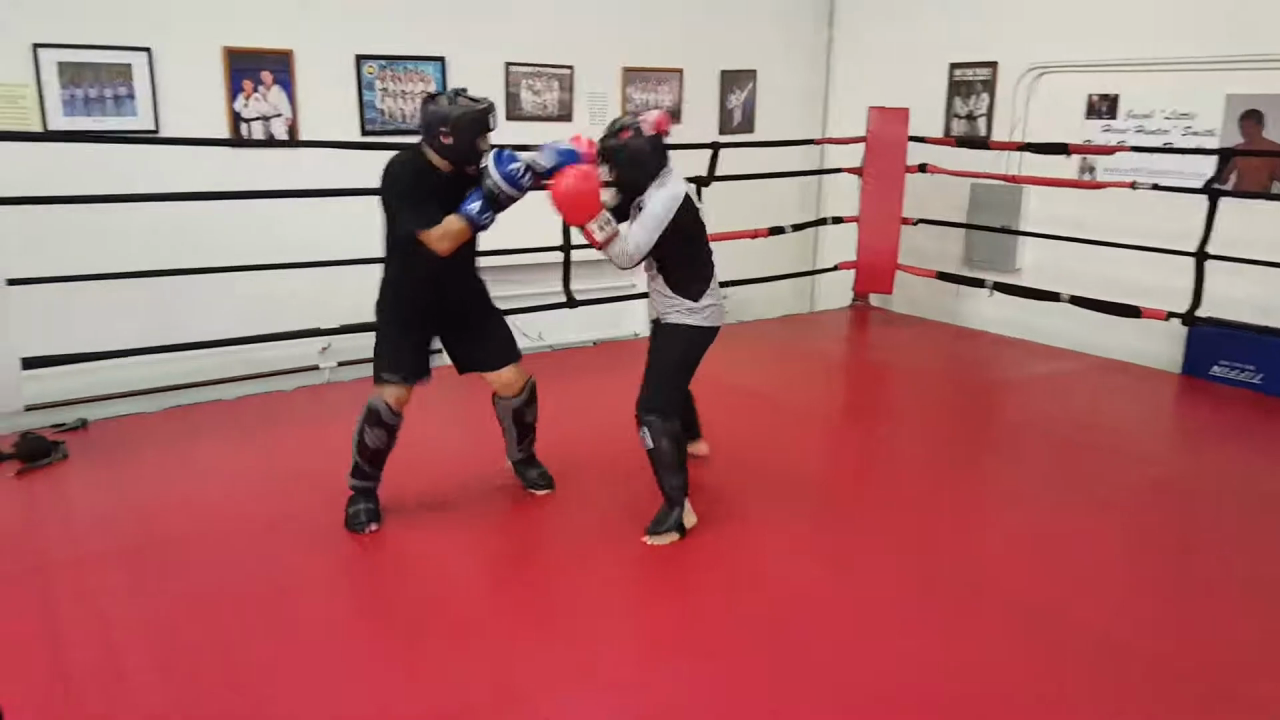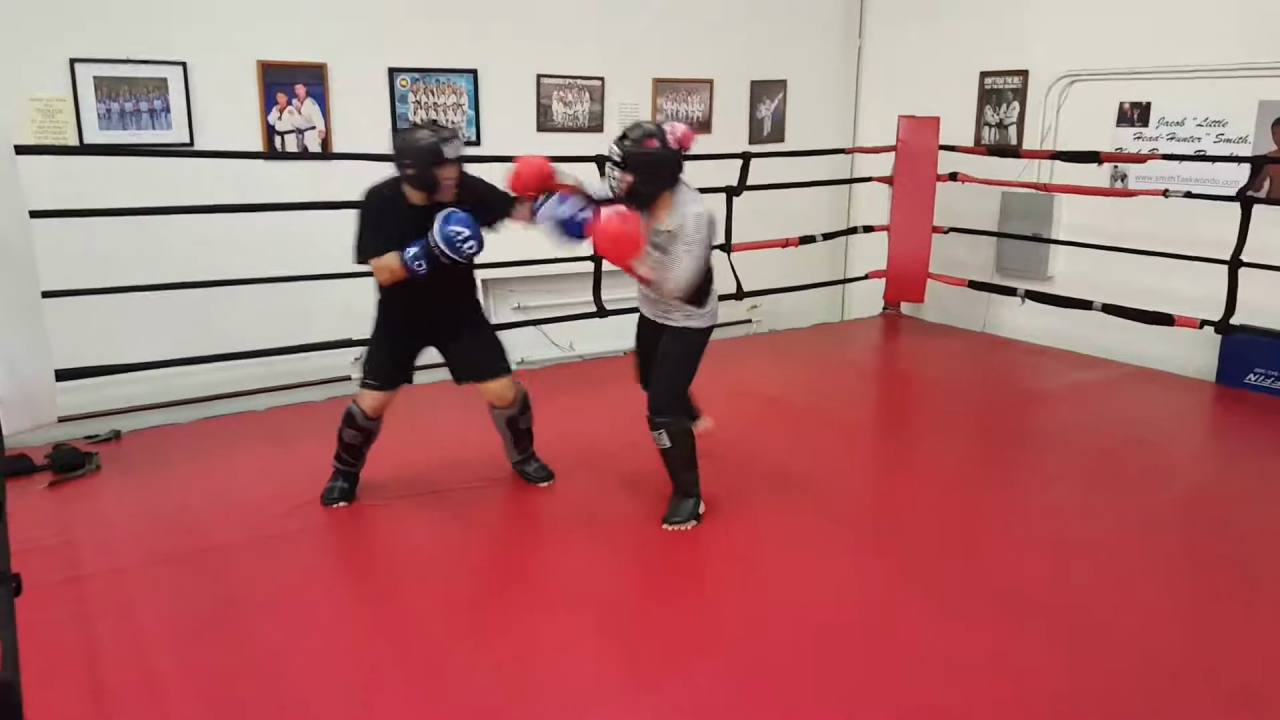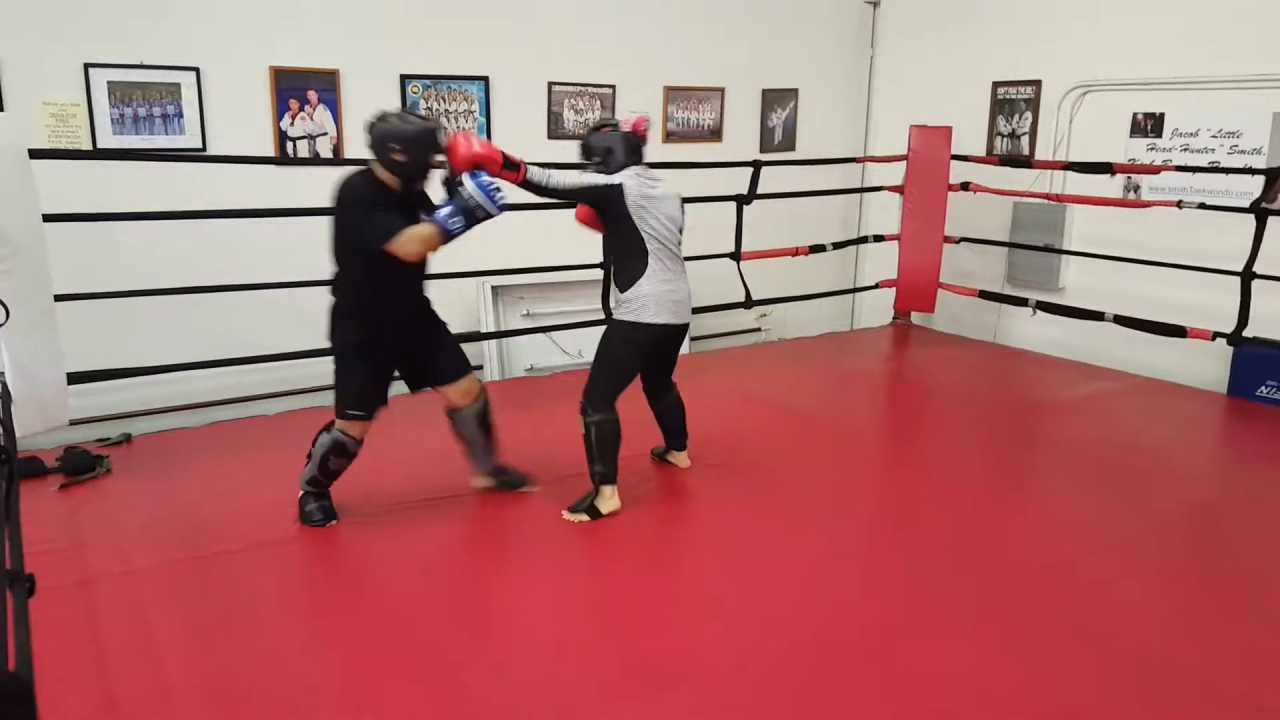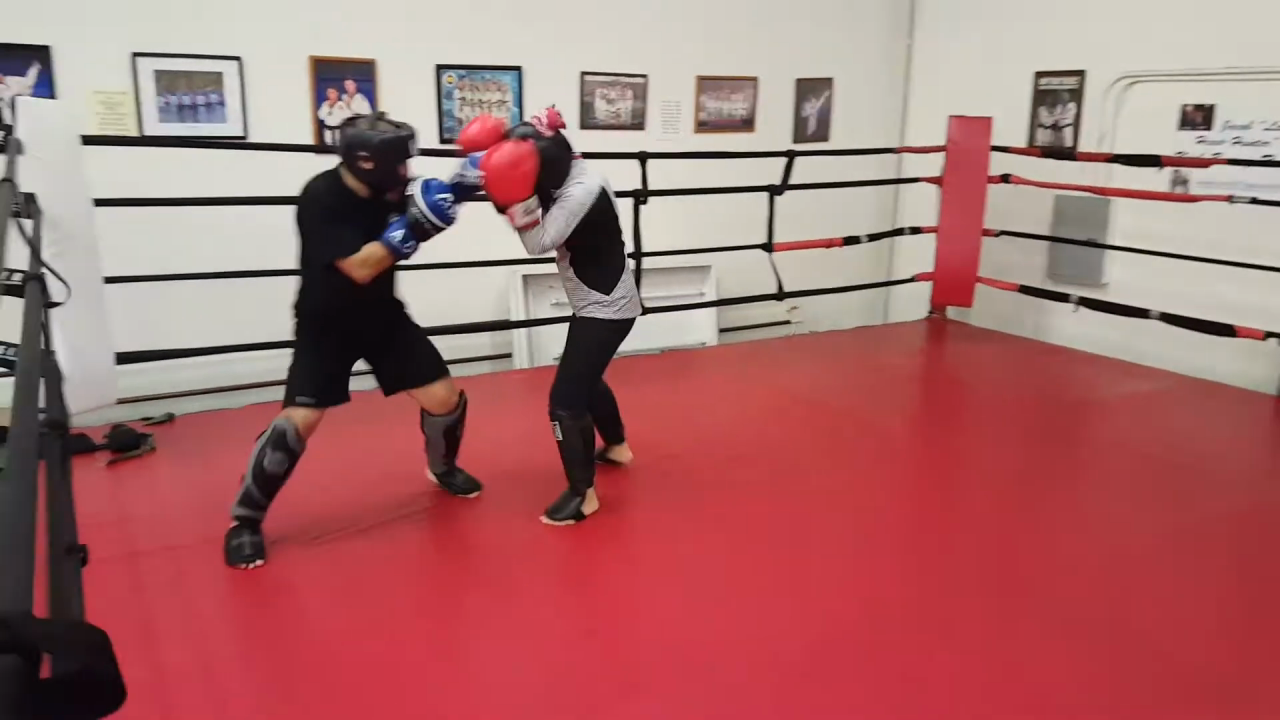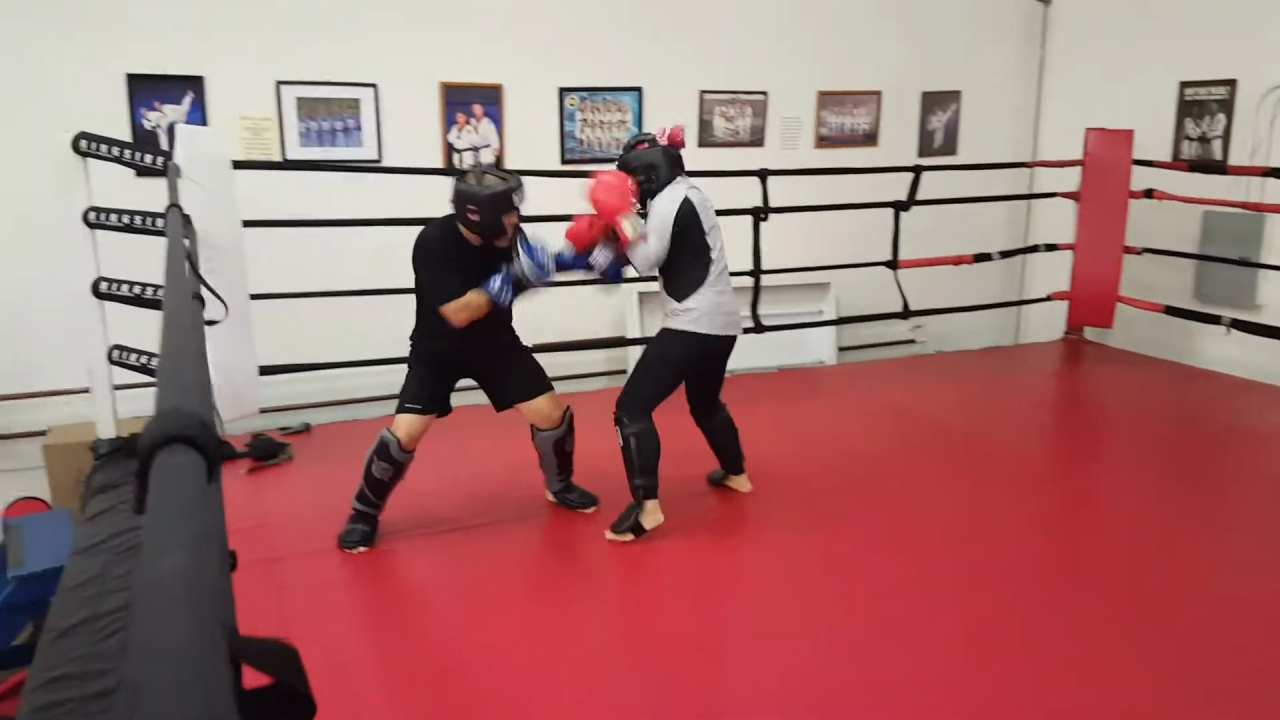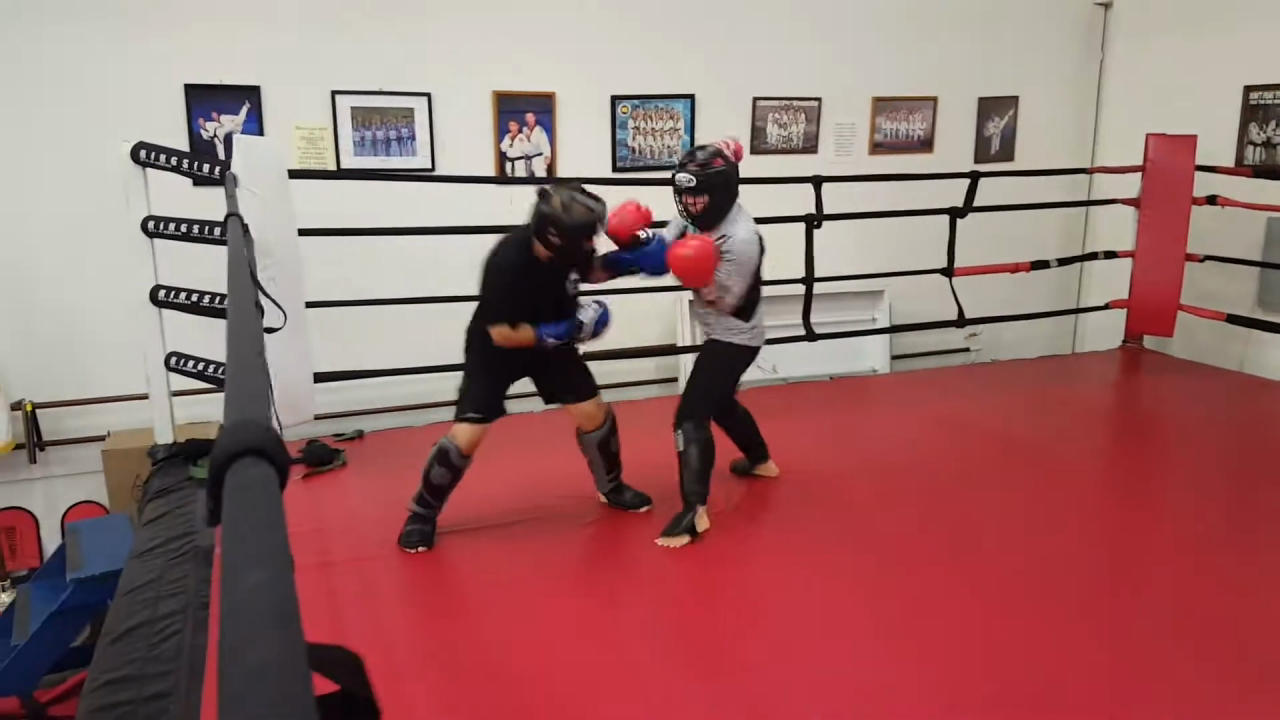
dt=0.7s
person 1, frame 1
left shoulder: (667, 195)
right shoulder: (652, 188)
left elbow: (626, 253)
right elbow: (622, 225)
left wrist: (590, 214)
right wrist: (584, 182)
left hip: (691, 315)
right hip: (681, 311)
left knee: (651, 406)
right knee: (669, 382)
left ankle: (678, 508)
right ankle: (690, 440)
person 1, frame 2
left shoulder: (692, 213)
right shoulder: (643, 190)
left elbow: (677, 284)
right elbow: (603, 190)
left wrist: (635, 257)
left hip: (686, 320)
right hip: (653, 312)
left knee: (662, 410)
right knee: (651, 380)
left ankle: (688, 496)
right ankle: (689, 419)
person 1, frame 3
left shoulder: (615, 186)
right shoulder: (670, 195)
left elbow: (554, 182)
left wrist: (495, 161)
left hip: (639, 315)
right hip: (676, 312)
left knee: (598, 399)
right knee: (659, 381)
left ankle: (606, 492)
right ankle: (677, 449)
person 1, frame 4
left shoulder: (584, 188)
right shoulder: (564, 178)
left elbow: (540, 242)
left wrist: (514, 195)
right wrist: (491, 167)
left hip: (606, 310)
right hip: (596, 305)
left knee: (567, 399)
right knee: (586, 379)
left ankle: (583, 493)
right ankle: (616, 446)
person 1, frame 5
left shoulder: (669, 199)
right shoulder: (691, 195)
left elbow: (646, 260)
right elbow: (657, 255)
left wrist: (621, 217)
right wrist: (602, 240)
left hip: (692, 326)
right hip: (723, 323)
left knee: (632, 407)
right knee: (705, 402)
left ankle: (646, 506)
right ankle: (736, 474)
person 1, frame 6
left shoulder: (742, 236)
right shoulder: (696, 219)
left elbow: (727, 302)
right elbow: (663, 248)
left hip: (735, 337)
right hip: (725, 334)
left knee: (691, 416)
right knee: (719, 401)
left ankle: (694, 512)
right ankle: (760, 460)
person 2, frame 1
left shoulder: (468, 165)
right shoulder: (405, 173)
left elbow: (524, 178)
right elbow: (441, 241)
left wrist: (544, 163)
right wrist: (488, 194)
left hip: (464, 296)
right hip: (408, 301)
left knee: (511, 380)
right knee: (391, 396)
left ankle: (523, 459)
right ankle: (363, 491)
person 2, frame 2
left shoulder: (465, 189)
right shoulder: (379, 200)
left elbow: (515, 208)
right elbow: (383, 271)
right wrist: (431, 249)
left hip: (458, 311)
right hip: (400, 315)
left knee: (504, 391)
right knee: (371, 403)
left ankle: (523, 457)
right ankle: (346, 471)
person 2, frame 3
left shoulder: (408, 187)
right shoulder: (357, 193)
left elbow: (432, 231)
right elbow: (408, 247)
left wrist: (462, 192)
right wrist: (464, 209)
left hip: (412, 316)
right hip: (361, 326)
left knee: (467, 392)
right knee: (353, 425)
left ankle: (489, 467)
right ankle: (313, 490)
person 2, frame 4
left shoulder: (381, 188)
right shoulder: (321, 199)
left elbow: (417, 202)
right elbow: (359, 267)
left wrist: (462, 184)
right wrist: (413, 226)
left hip: (383, 317)
right hip: (326, 326)
left knee: (446, 398)
right knee: (298, 422)
left ankle: (442, 469)
right ankle: (245, 519)
person 2, frame 5
left shoulder: (505, 234)
right shoulder: (435, 242)
left elbow: (534, 261)
right elbow: (458, 314)
left wrist: (577, 261)
right wrist: (513, 278)
left hip: (495, 341)
right hip: (438, 349)
left knee: (553, 414)
right knee: (404, 433)
left ankle: (560, 486)
right ankle: (365, 512)
person 2, frame 6
left shoulder: (567, 231)
right shoulder: (508, 263)
left elbow: (590, 271)
right elbow: (501, 335)
left wrist: (631, 259)
right wrist: (565, 330)
left hip: (555, 335)
right hip: (496, 350)
left knee: (594, 415)
right knee: (465, 437)
left ankle: (611, 487)
right ankle: (423, 513)
